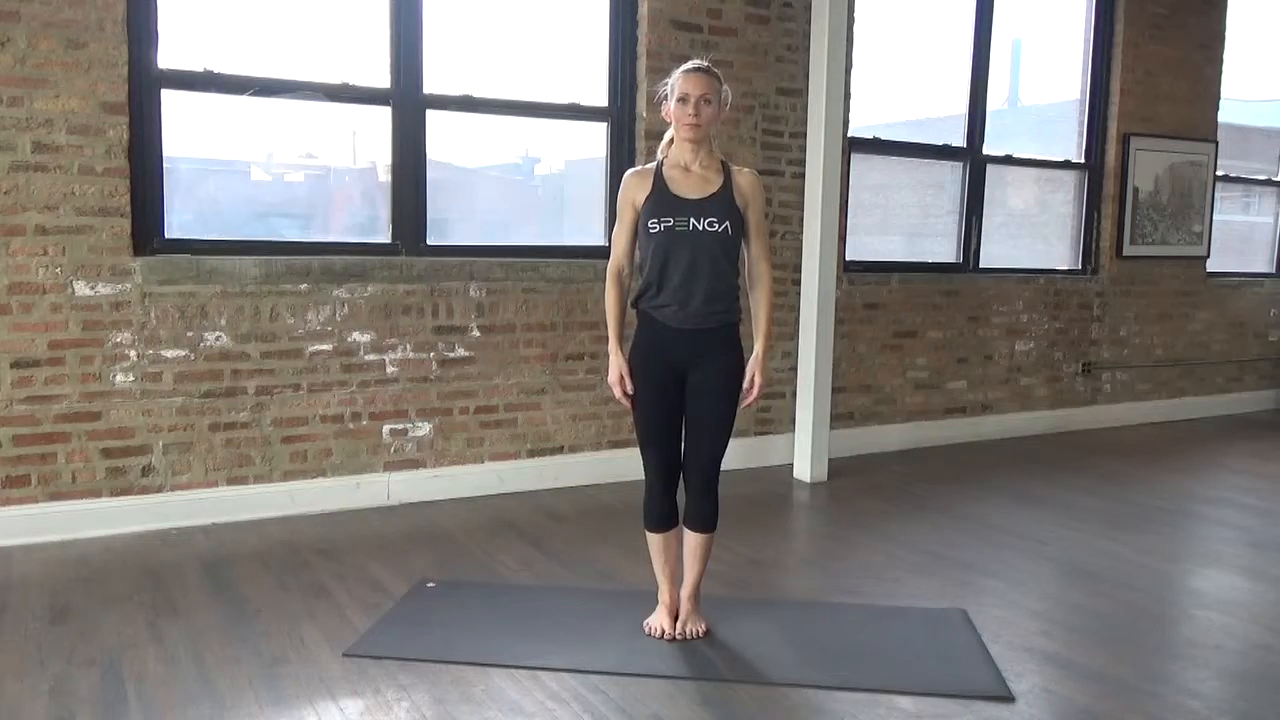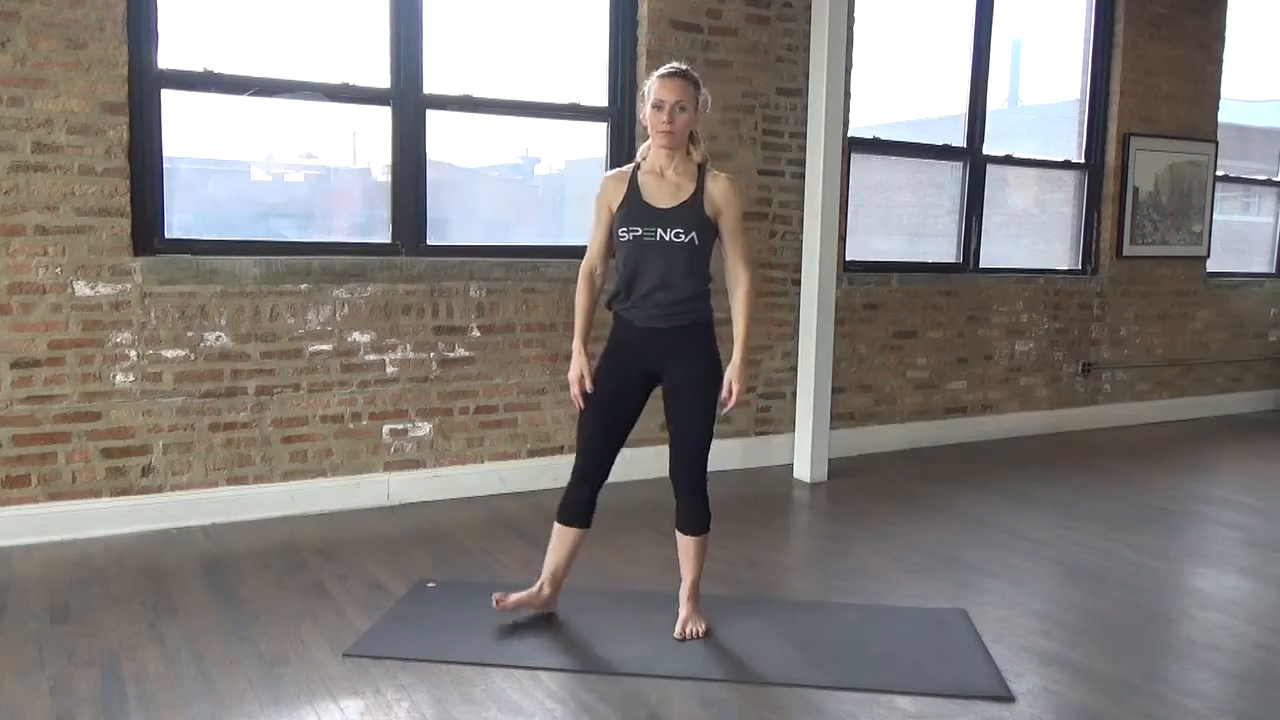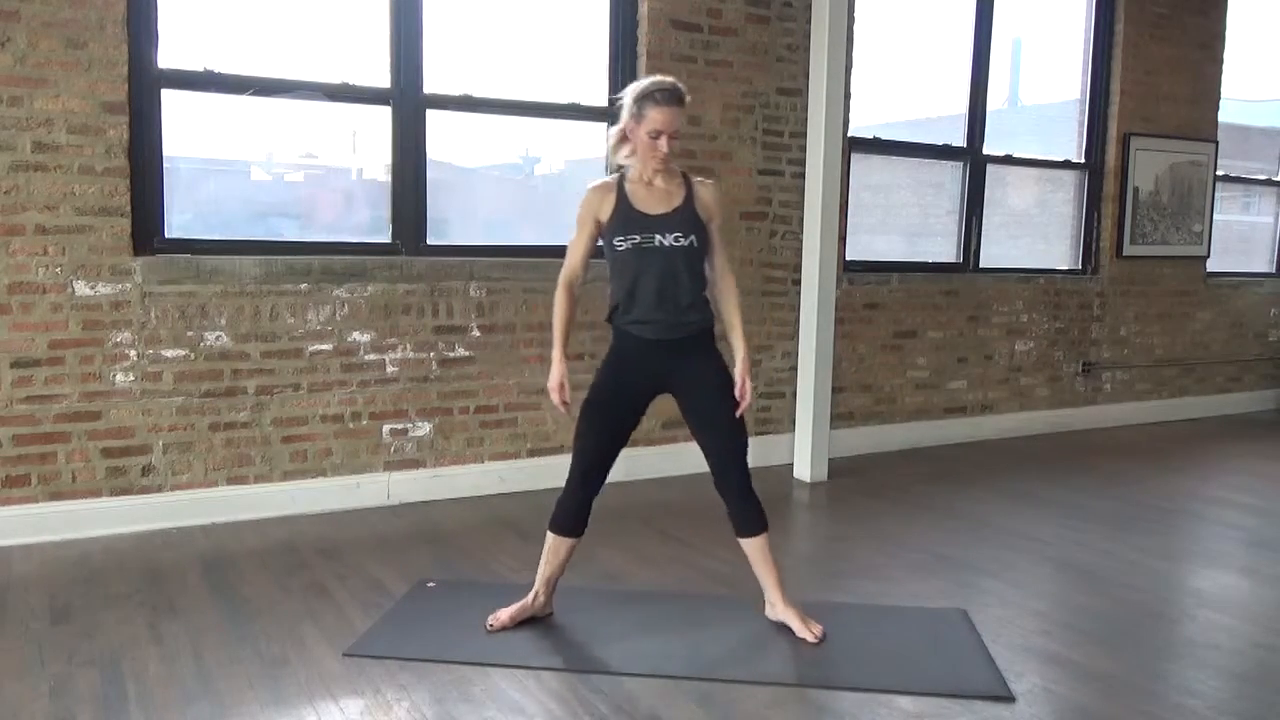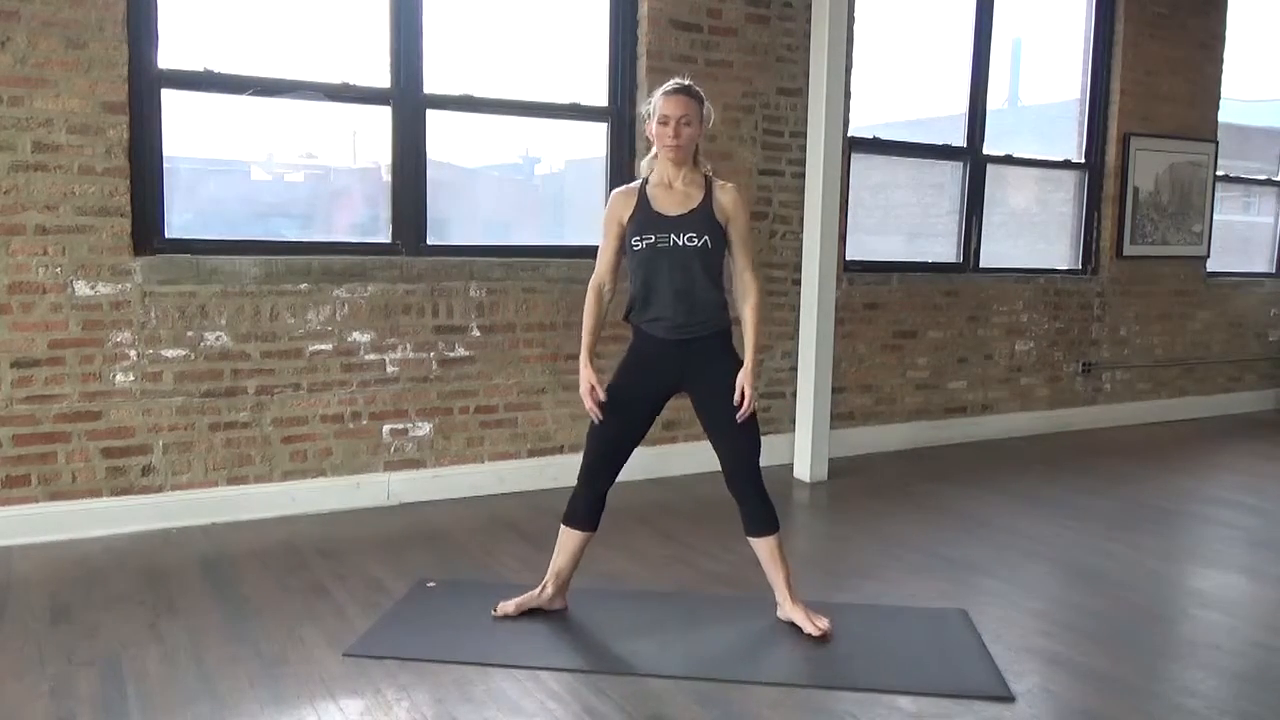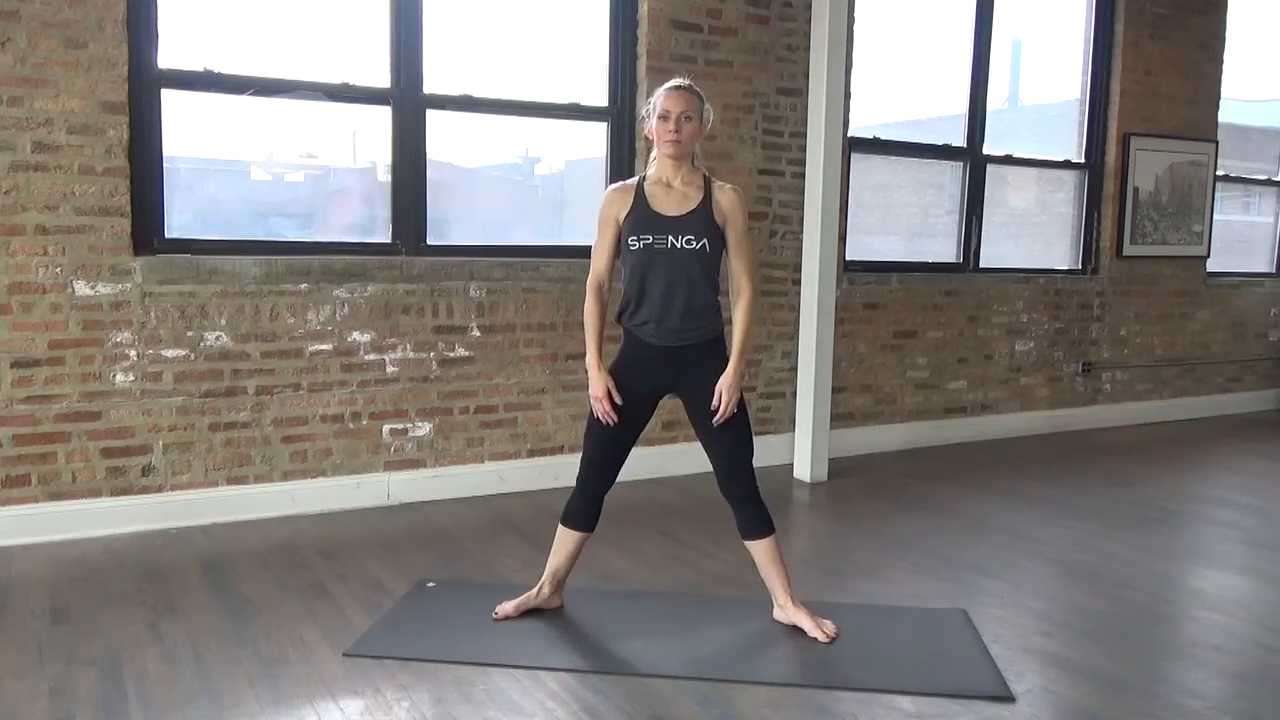
dt=1s
person 1, frame 1
left shoulder: (743, 184)
right shoulder: (639, 182)
left elbow: (760, 269)
right elbow: (618, 270)
left wrist: (760, 348)
right wrist: (615, 349)
left hip: (717, 347)
right hip: (655, 344)
left knee: (702, 476)
right knee: (660, 475)
left ankle: (691, 598)
right ankle: (666, 598)
person 1, frame 2
left shoulder: (717, 189)
right shoulder: (616, 186)
left elbow: (738, 274)
right elbow: (592, 270)
left wrist: (738, 356)
right wrist: (578, 348)
left hip: (690, 346)
right hip: (628, 342)
left knee: (688, 475)
right knee: (588, 468)
left ankle: (689, 600)
right ankle: (546, 587)
person 1, frame 3
left shoulder: (704, 194)
right shoulder: (602, 198)
left elbow: (722, 277)
right elbow: (571, 280)
left wrist: (741, 355)
right wrist: (559, 357)
left hip: (696, 355)
right hip: (632, 353)
left knee: (733, 479)
right knee: (583, 477)
left ankle: (777, 601)
right ankle: (539, 595)
person 1, frame 4
left shoulder: (725, 198)
right shoulder: (625, 201)
left elbow: (746, 283)
right elbow: (601, 284)
left wrist: (749, 363)
right wrist: (585, 361)
left hip: (711, 354)
right hip: (648, 353)
left knee: (746, 478)
right knee: (595, 472)
left ankle: (788, 601)
right ankle: (552, 589)
person 1, frame 5
left shoulder: (724, 199)
right shoulder: (620, 198)
left elbow: (742, 288)
right elbow: (597, 285)
left wrist: (734, 367)
right wrist: (594, 366)
left hip: (704, 358)
right hip: (638, 356)
left knee: (739, 482)
right knee: (592, 477)
left ankle: (785, 603)
right ankle: (547, 589)
